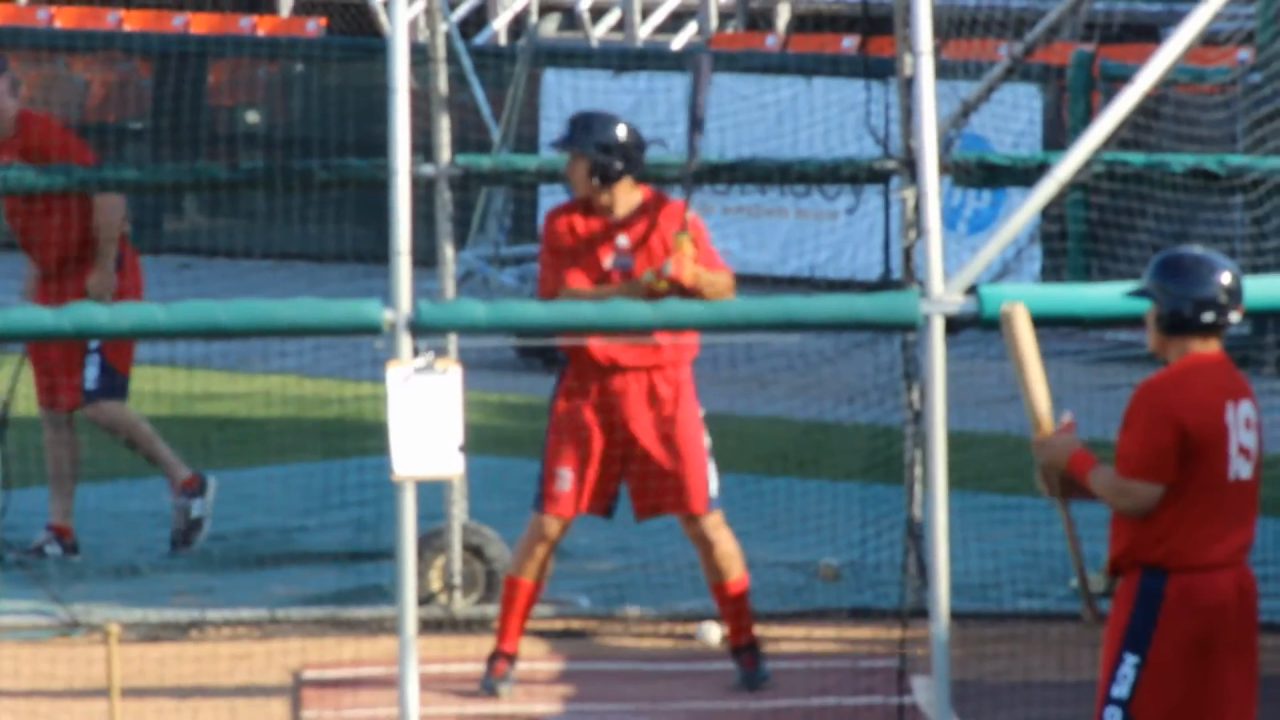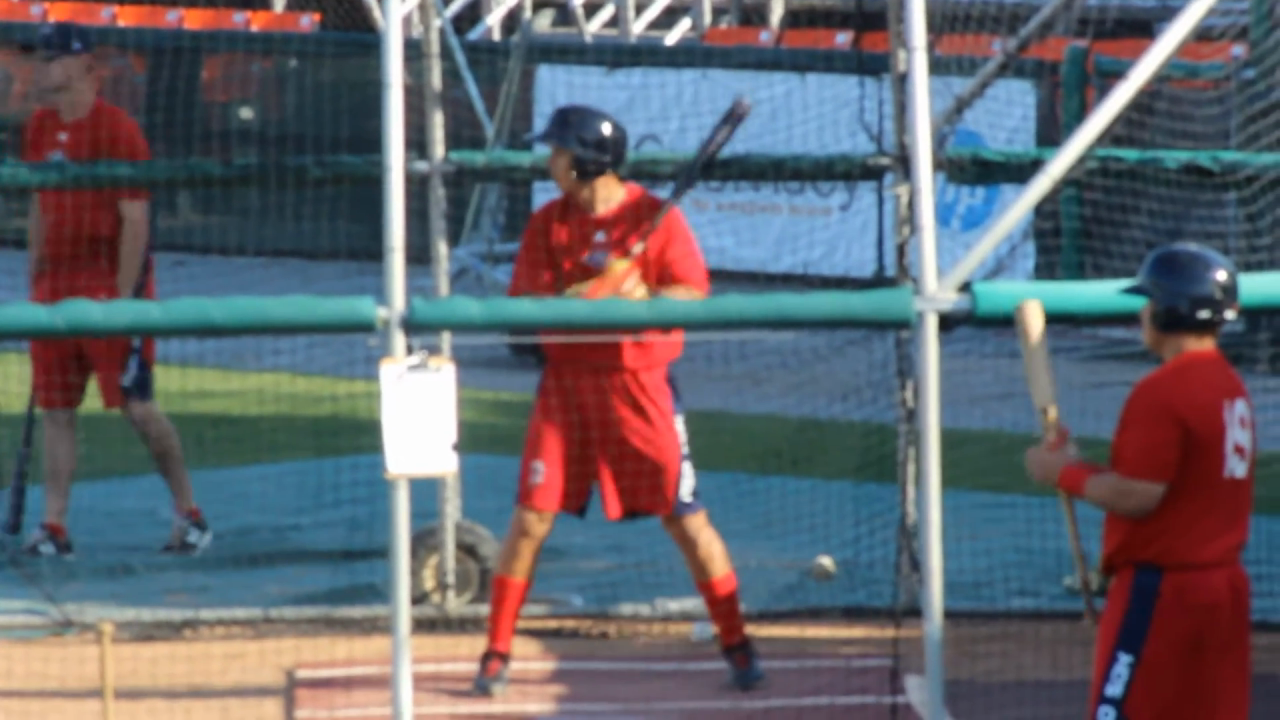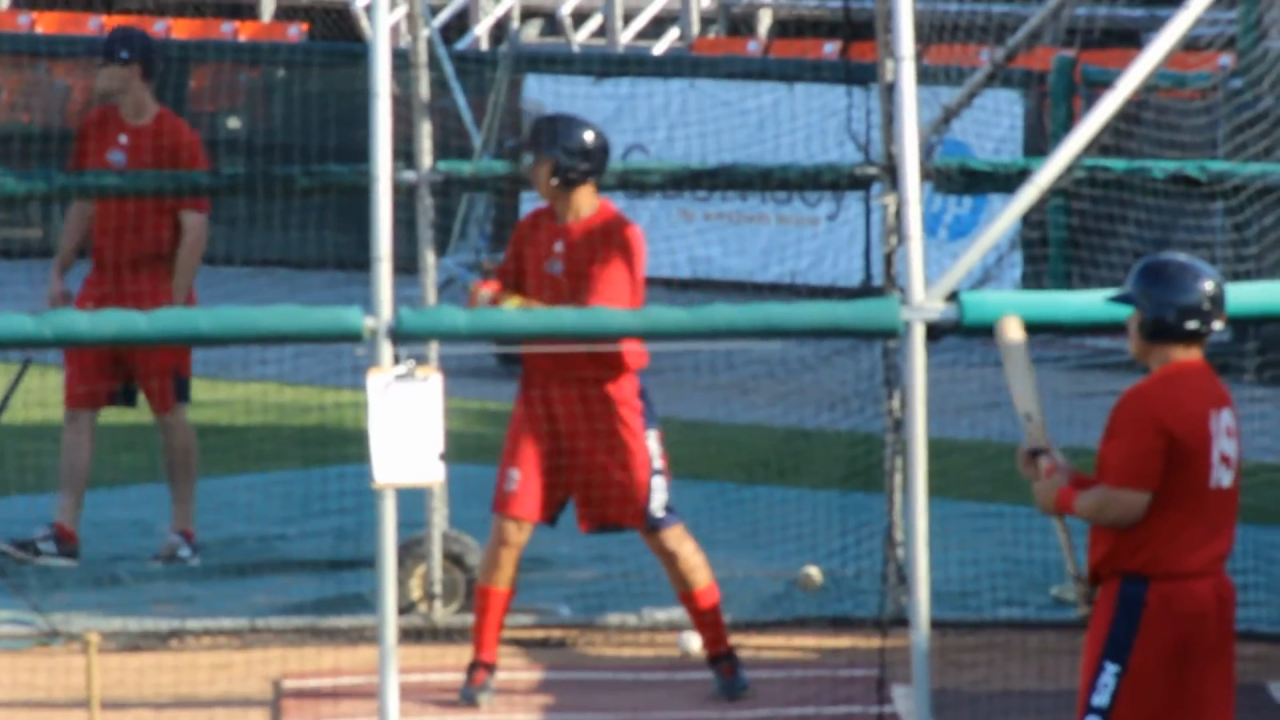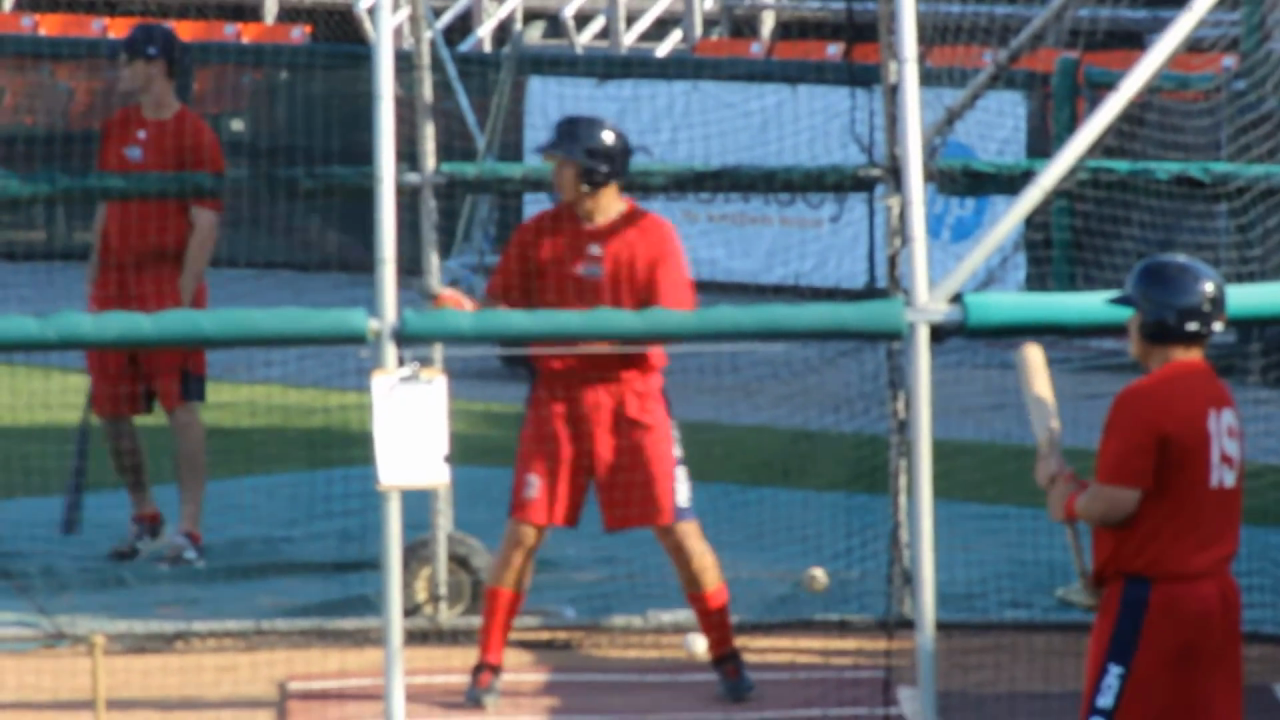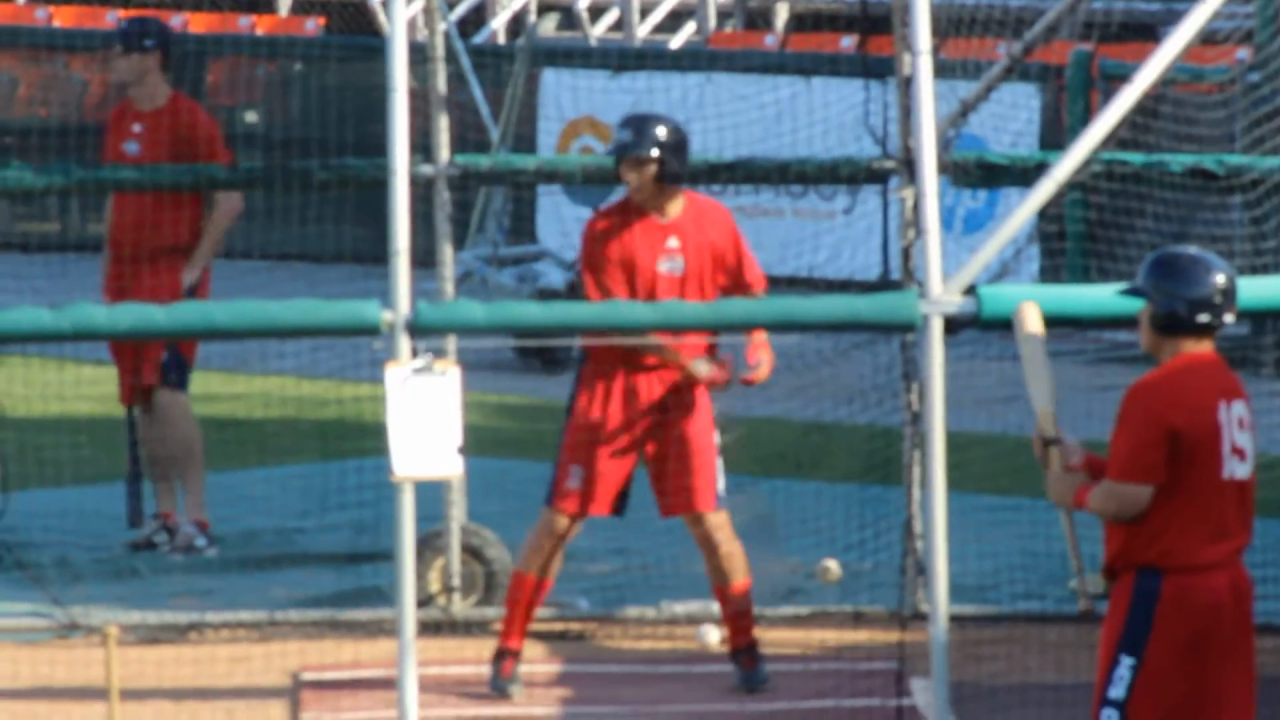
dt=0.4s
person 1, frame 1
left shoulder: (674, 216)
right shoulder: (562, 222)
left elbow: (723, 293)
right elbow: (567, 303)
left wrist: (688, 270)
right wrist: (645, 283)
left hip: (664, 384)
right hip: (589, 386)
left knee: (705, 519)
right knee: (548, 522)
left ankle: (745, 646)
right ankle: (504, 651)
person 1, frame 2
left shoulder: (657, 216)
right shoulder: (548, 222)
left elbow: (698, 295)
right elbow: (522, 303)
left wrist: (642, 293)
right wrist: (575, 296)
left hip: (640, 384)
right hip: (567, 382)
left knee: (686, 519)
right knee: (530, 519)
left ankle: (736, 644)
right ankle: (497, 651)
person 1, frame 3
left shoulder: (617, 234)
right shoulder: (533, 228)
right elbow: (508, 298)
left wrist: (512, 307)
right wrist: (490, 297)
left hip: (609, 395)
right hip: (542, 392)
left knee: (662, 530)
right knee: (508, 529)
left ankle: (721, 653)
right ankle: (482, 662)
person 1, frame 4
left shoulder: (652, 234)
right shoulder: (539, 233)
right elbow: (506, 306)
right wrist: (467, 308)
left hip: (632, 396)
right hip: (559, 395)
left knee: (679, 529)
right knee: (523, 531)
left ankle: (726, 655)
right ankle: (488, 663)
person 1, frame 5
left shoulder: (714, 220)
right shoulder: (606, 228)
left elbow: (748, 290)
left wrist: (757, 343)
right wrist: (683, 359)
left hip: (685, 390)
right hip: (612, 382)
left knee: (711, 521)
right knee: (560, 516)
left ankle: (744, 647)
right ankle: (509, 649)
person 2, frame 1
left shoulder: (41, 133)
left elbow: (108, 193)
left wrist: (104, 267)
left hip: (96, 282)
right hip: (55, 282)
left knee: (98, 405)
right knee: (53, 412)
left ankle: (186, 484)
right ankle: (60, 532)
person 2, frame 2
left shoulder: (117, 128)
right shoulder: (35, 128)
left elbow: (136, 219)
left wrist: (123, 297)
right wrist: (36, 276)
left hip: (113, 283)
right hip: (57, 283)
left knee: (135, 406)
right knee: (55, 409)
left ankle: (191, 516)
right ankle: (54, 529)
person 2, frame 3
left shoulder: (179, 138)
right shoulder: (94, 128)
left elbow: (195, 228)
right elbow: (84, 204)
left wrist: (176, 305)
right wrist: (59, 272)
left hip: (158, 289)
right hip: (102, 286)
left knee: (171, 413)
right knee: (78, 409)
left ankle: (184, 534)
right ankle: (63, 533)
person 2, frame 4
left shoulder: (195, 136)
right shoulder: (116, 127)
left elbow: (206, 225)
right elbow: (107, 206)
left wrist: (183, 300)
right wrist: (93, 281)
left hip: (167, 286)
right hip: (115, 286)
left knee: (182, 410)
right knee: (109, 409)
left ankle: (189, 535)
right ankle: (146, 517)
person 2, frame 5
left shoulder: (190, 120)
right shoulder: (117, 121)
left elbow: (230, 200)
right elbow: (116, 201)
left wrist: (194, 269)
right wrist: (108, 277)
left hip: (173, 274)
right hip: (126, 277)
left knee: (167, 394)
right knee: (142, 401)
left ankle: (196, 522)
right ankle: (165, 520)
person 3, frame 1
left shoulder: (1164, 392)
right shoulder: (1238, 387)
left elbow: (1135, 496)
left wrist: (1072, 458)
right wrist: (1080, 484)
left hip: (1167, 589)
right hip: (1230, 585)
person 3, frame 2
left shoulder: (1161, 390)
right shoulder: (1230, 385)
left elbow: (1136, 496)
left wrist: (1064, 474)
right wrist: (1082, 468)
left hip: (1161, 587)
right hip: (1222, 583)
person 3, frame 3
left shoulder: (1148, 400)
right shoulder: (1215, 395)
left elbow: (1122, 507)
left wrist: (1062, 497)
right wrist: (1070, 478)
left hip: (1146, 598)
right hip: (1207, 593)
person 3, frame 4
left shoulder: (1145, 399)
right shoulder: (1218, 396)
left elbow: (1112, 505)
left wrist: (1070, 502)
right wrist: (1070, 481)
left hip: (1150, 599)
right hip: (1213, 594)
person 3, frame 5
left shoulder: (1155, 392)
right shoulder: (1230, 387)
left elbow: (1126, 500)
left wrist: (1077, 492)
right wrist: (1084, 463)
left hip: (1161, 591)
right hip: (1226, 586)
